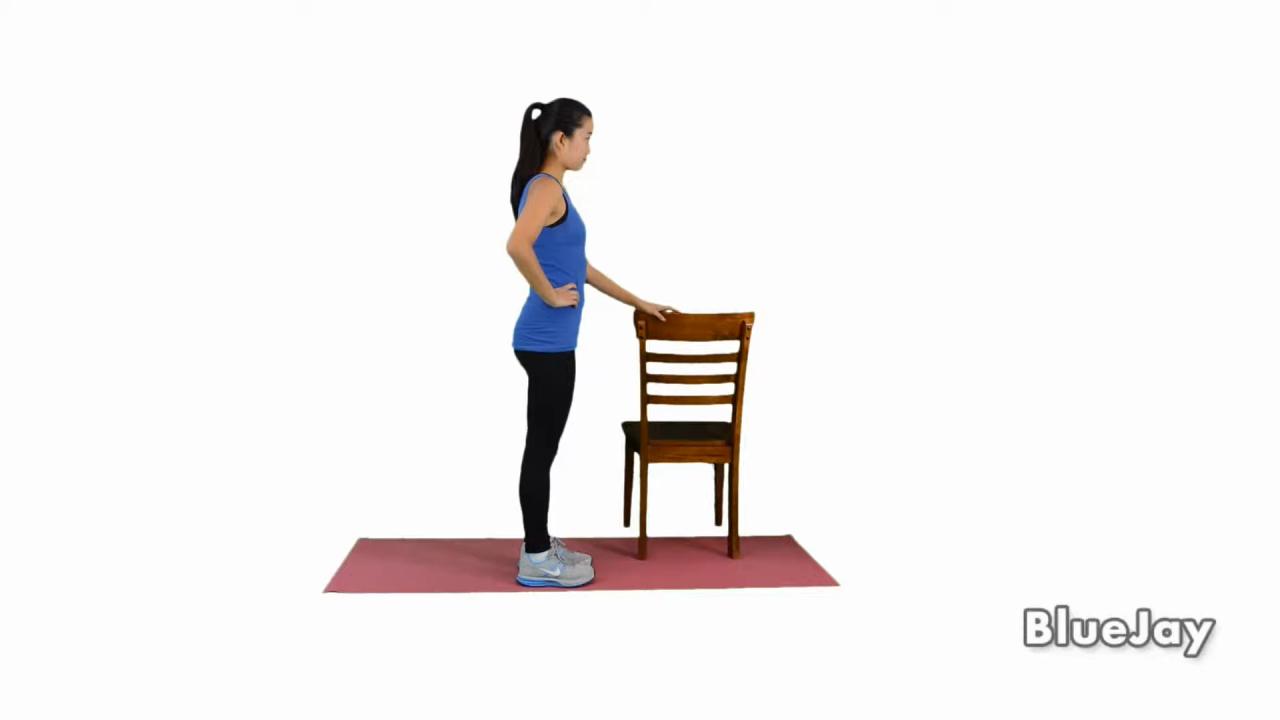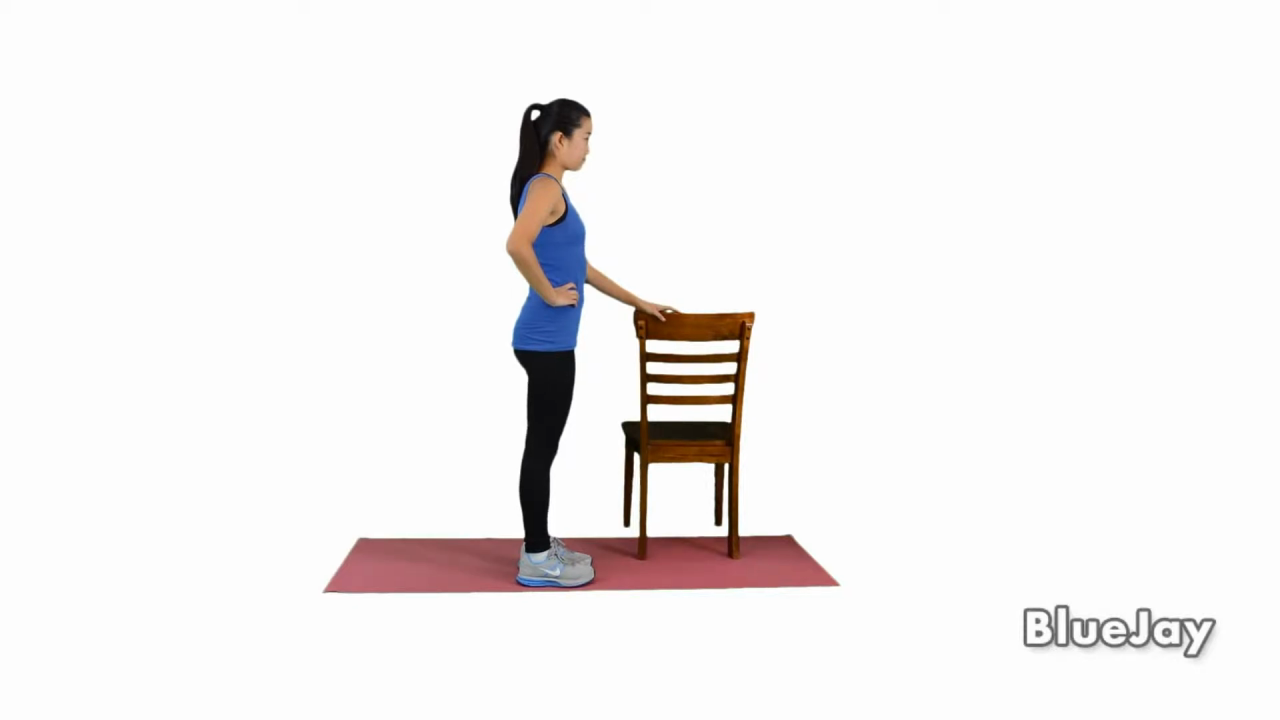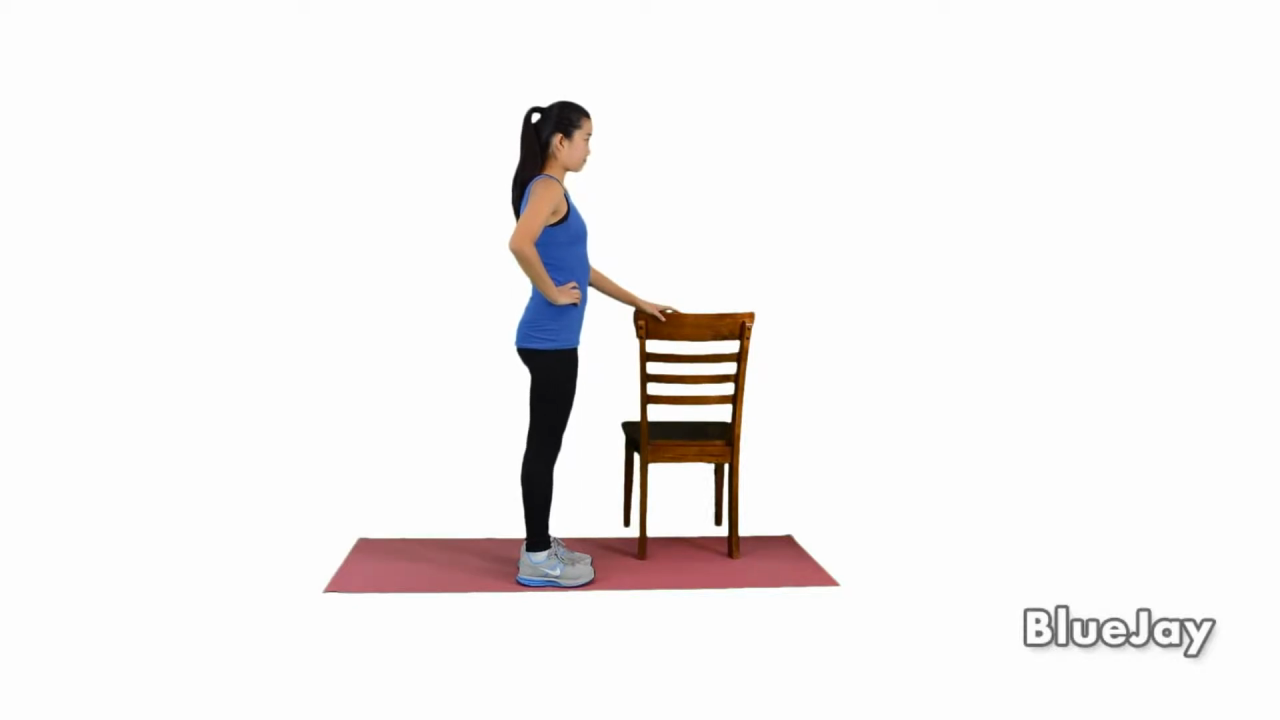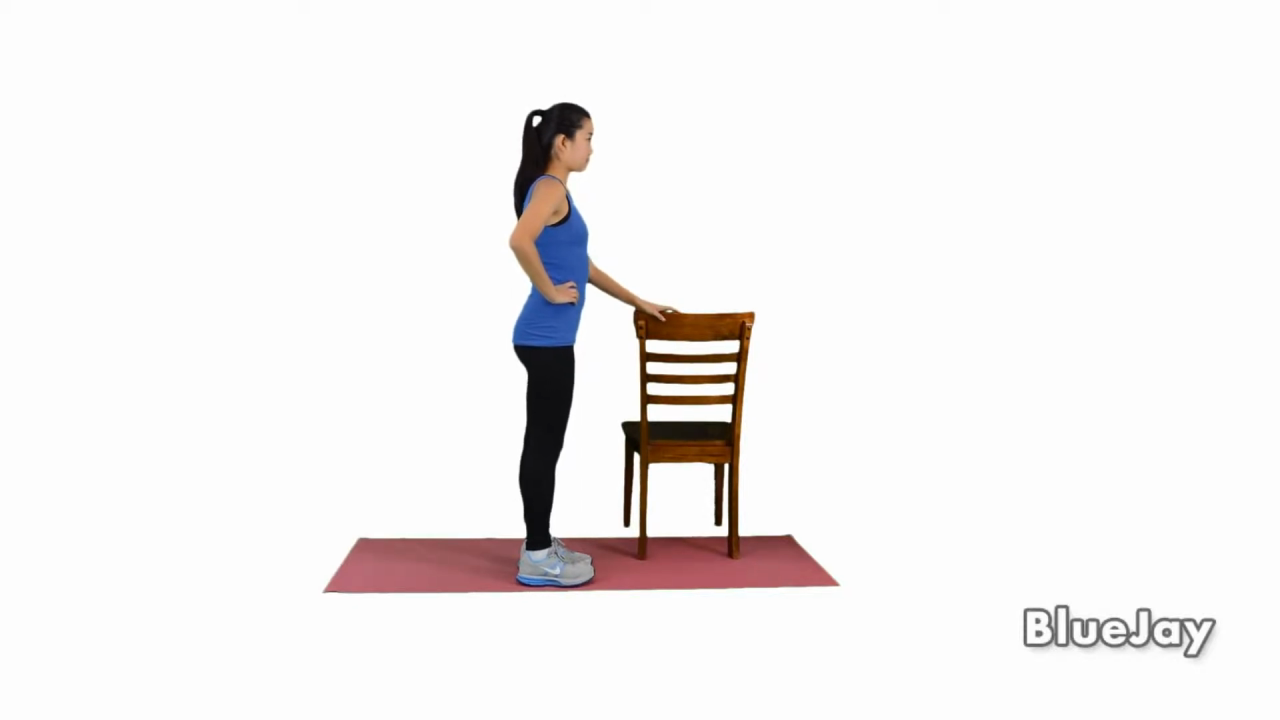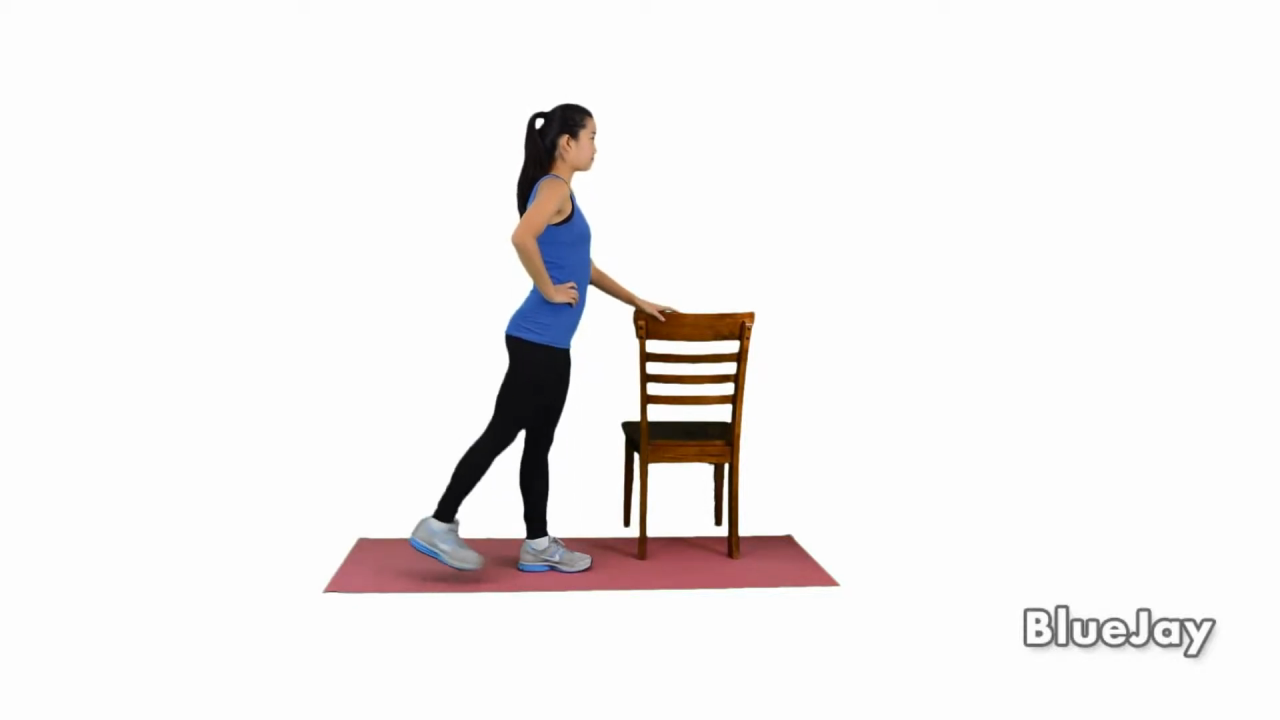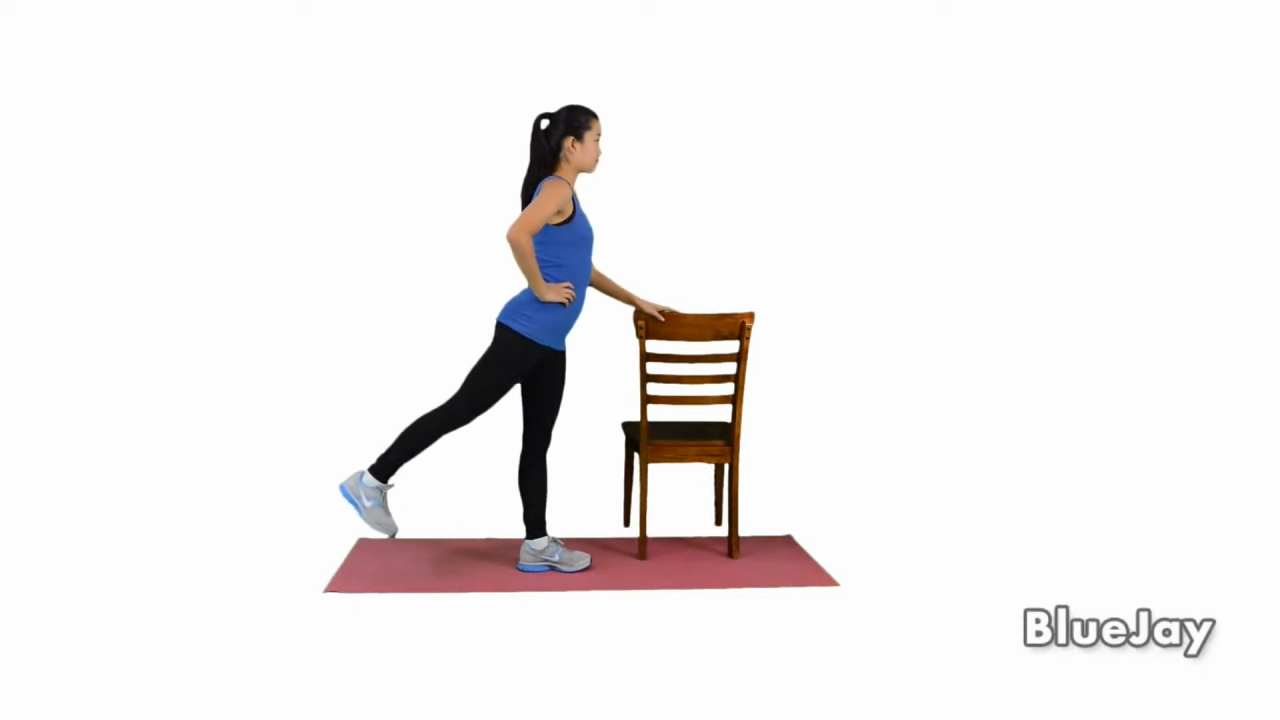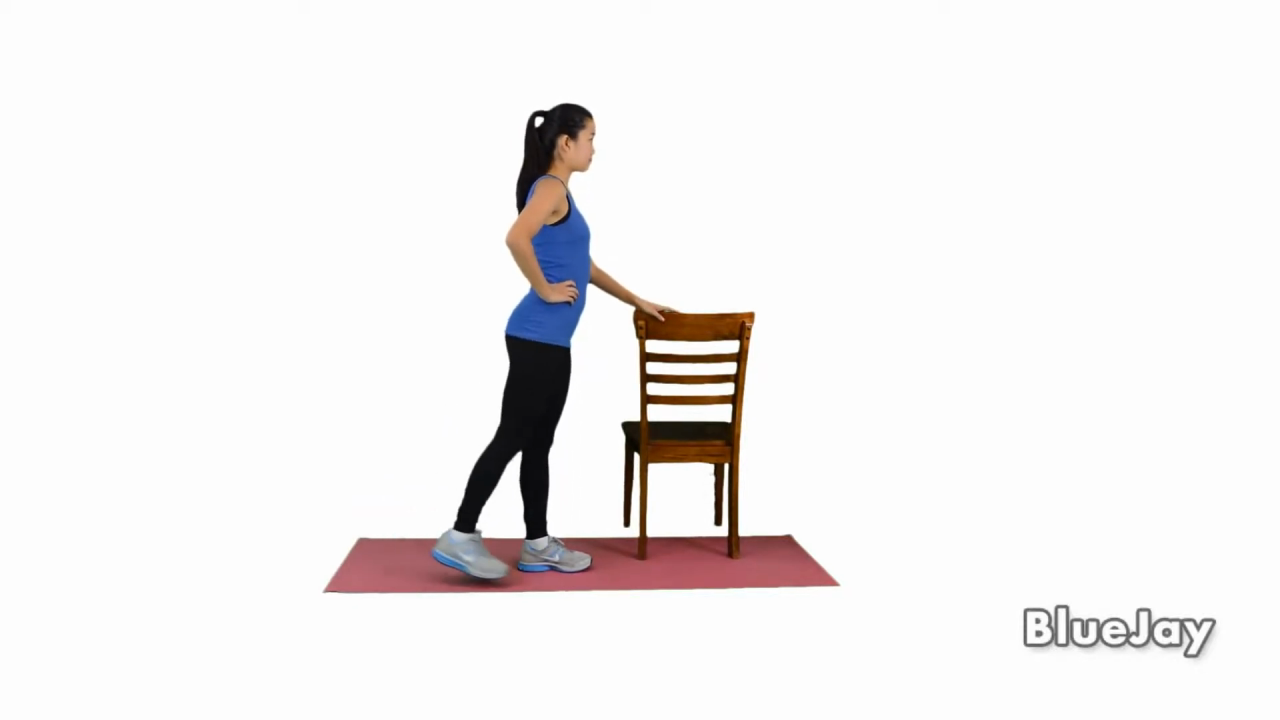
dt=0.7s
person 1, frame 1
left shoulder: (551, 189)
right shoulder: (545, 187)
left elbow: (580, 267)
right elbow: (518, 245)
left wrist: (639, 303)
right wrist: (549, 295)
left hip: (553, 340)
right hip: (546, 340)
left knee: (544, 447)
right knee: (541, 448)
left ankle: (540, 546)
right ankle: (536, 559)
person 1, frame 2
left shoulder: (551, 189)
right shoulder: (544, 187)
left elbow: (580, 267)
right elbow: (517, 245)
left wrist: (639, 303)
right wrist: (549, 294)
left hip: (552, 340)
right hip: (545, 340)
left knee: (543, 446)
right knee: (541, 448)
left ankle: (540, 546)
right ankle: (536, 560)
person 1, frame 3
left shoulder: (552, 190)
right shoulder: (547, 188)
left elbow: (581, 268)
right elbow: (520, 244)
left wrist: (640, 303)
right wrist: (552, 293)
left hip: (555, 339)
right hip: (550, 339)
left knee: (546, 445)
right knee: (543, 446)
left ankle: (541, 545)
right ankle: (536, 559)
person 1, frame 4
left shoulder: (556, 191)
right shoulder: (549, 188)
left elbow: (583, 266)
right elbow: (519, 241)
left wrist: (640, 303)
right wrist: (548, 291)
left hip: (551, 337)
right hip: (545, 338)
left knee: (544, 443)
right knee: (544, 444)
left ankle: (541, 544)
right ankle: (536, 557)
person 1, frame 5
left shoulder: (560, 191)
right shoulder: (553, 188)
left elbow: (584, 265)
right elbow: (522, 237)
left wrist: (638, 302)
right wrist: (548, 289)
left hip: (553, 341)
right hip: (538, 337)
left knee: (539, 442)
right knee: (502, 432)
left ankle: (538, 544)
right ankle: (439, 524)
person 1, frame 6
left shoulder: (566, 194)
right shoulder: (556, 188)
left elbow: (581, 269)
right elbow: (517, 235)
left wrist: (636, 301)
right wrist: (540, 288)
left hip: (549, 342)
right hip: (526, 332)
left knee: (538, 442)
right knee: (459, 411)
left ankle: (537, 545)
right ankle: (372, 481)
person 1, frame 7
left shoulder: (559, 190)
right shoulder: (549, 187)
left elbow: (584, 265)
right elbow: (516, 238)
left wrist: (637, 301)
right wrist: (542, 289)
left hip: (553, 340)
right hip: (536, 336)
left knee: (538, 443)
right knee: (512, 437)
left ankle: (538, 544)
right ankle: (459, 535)
